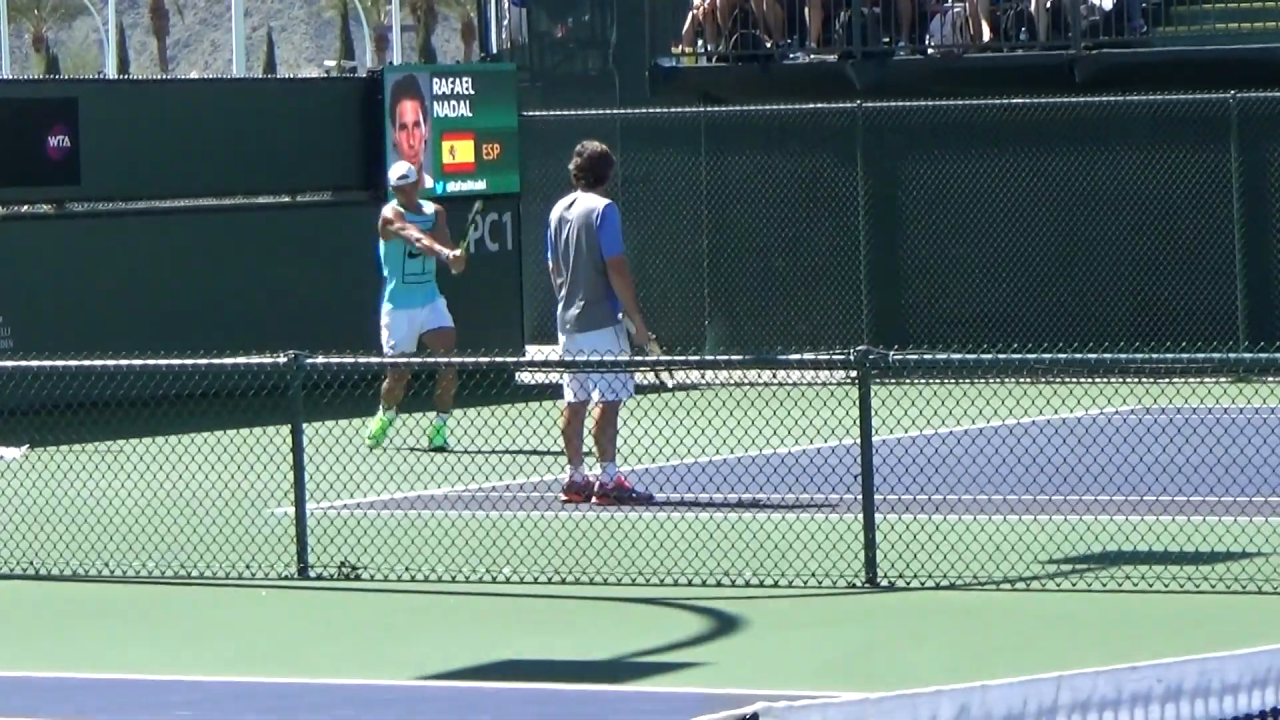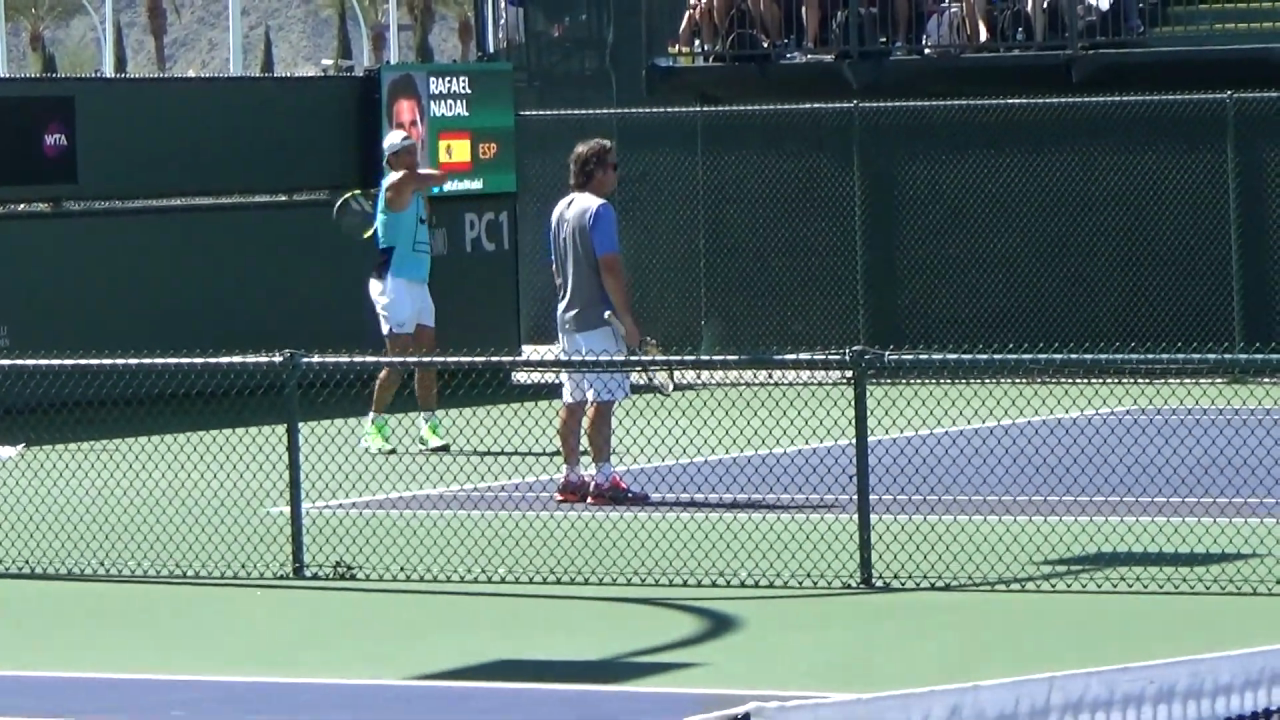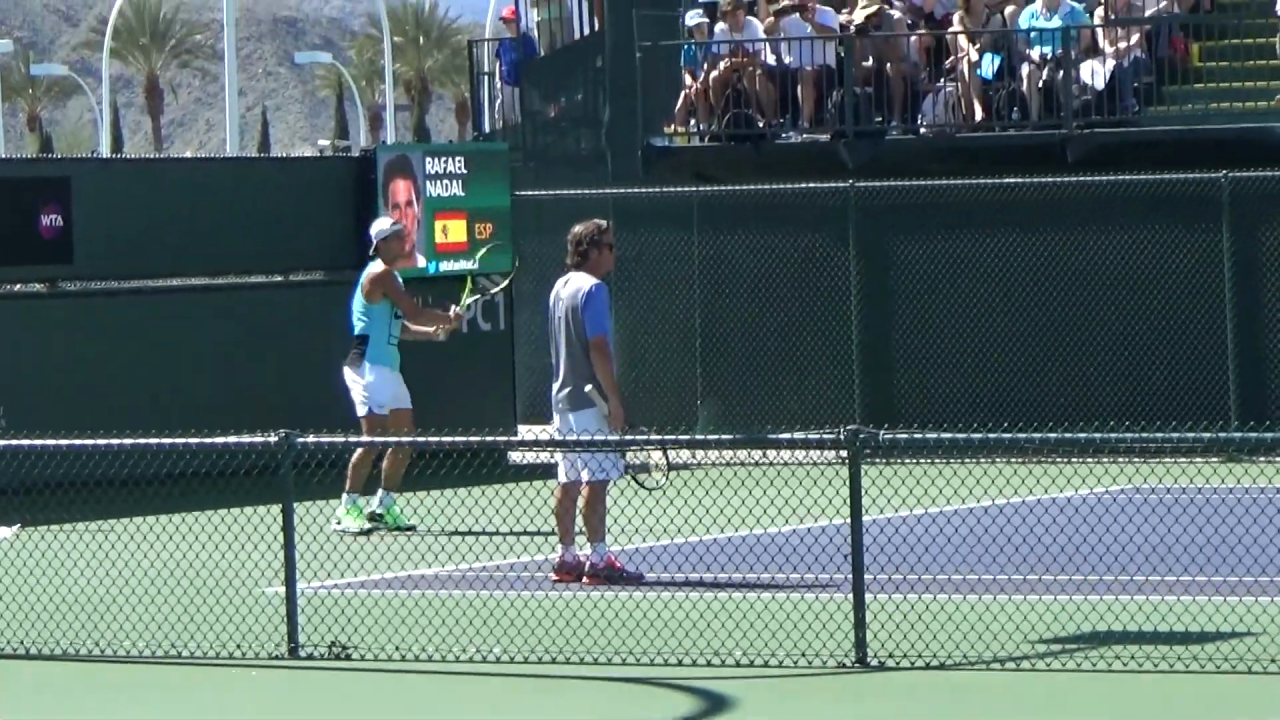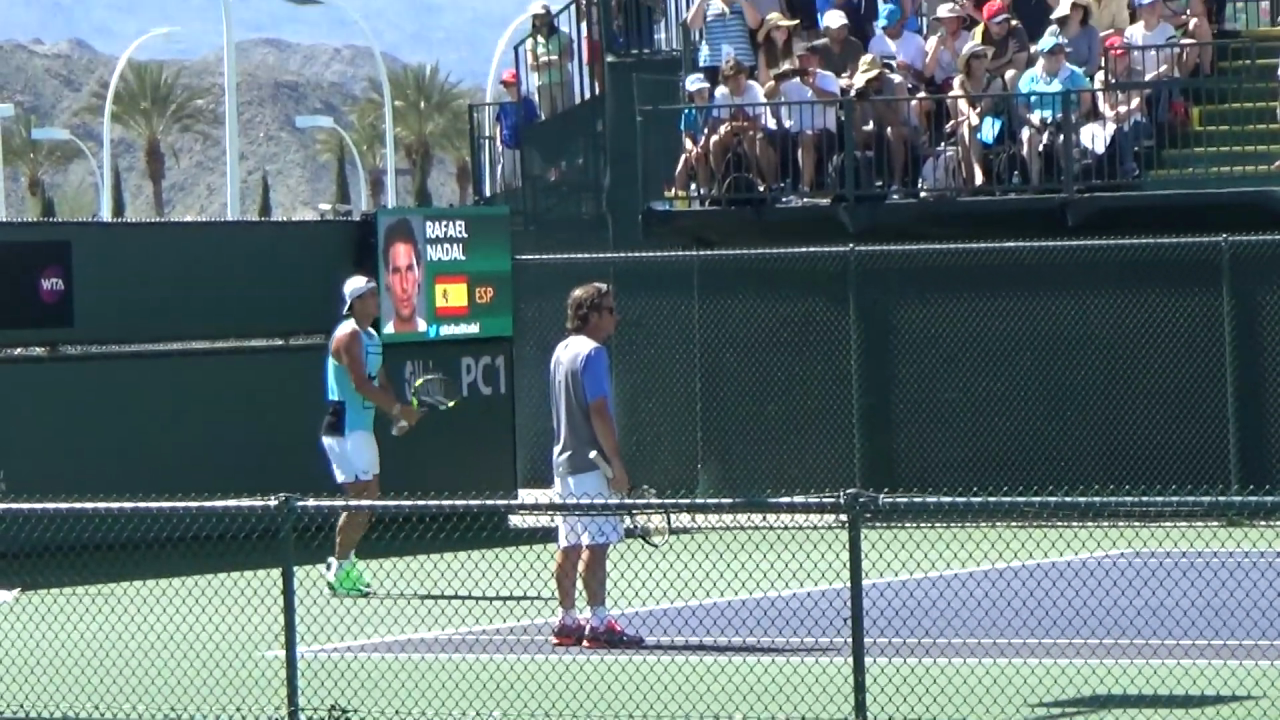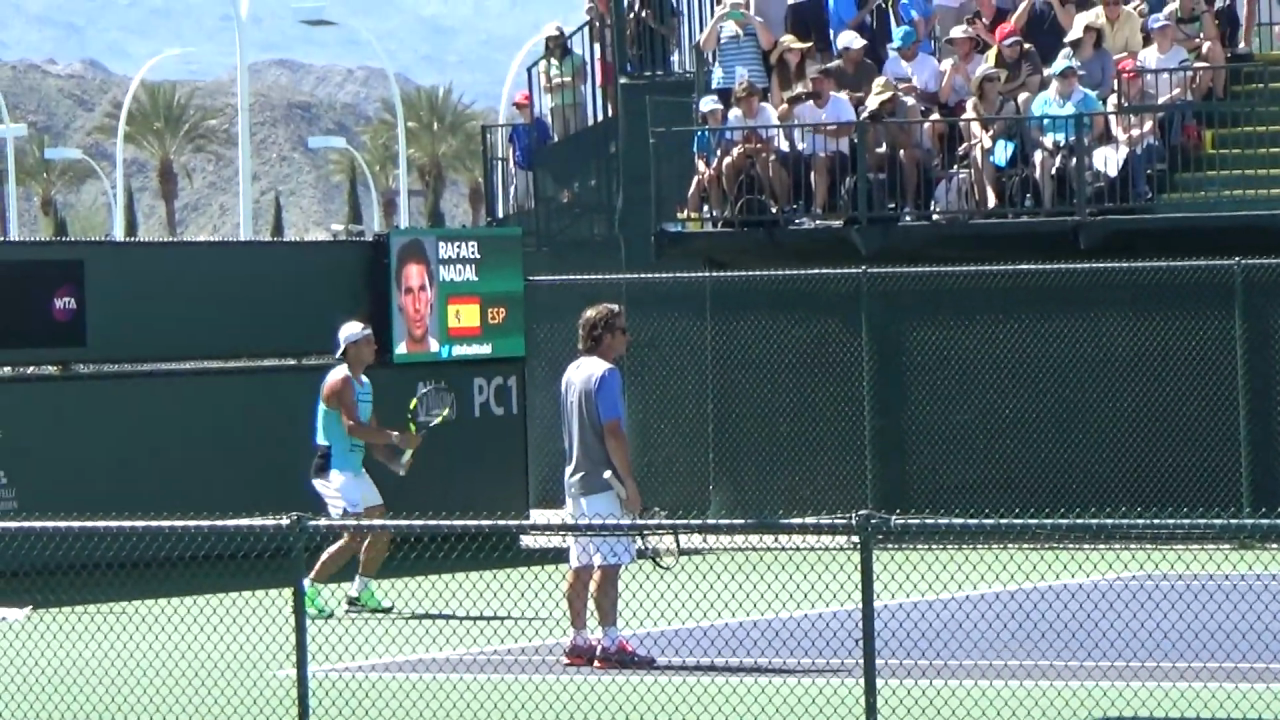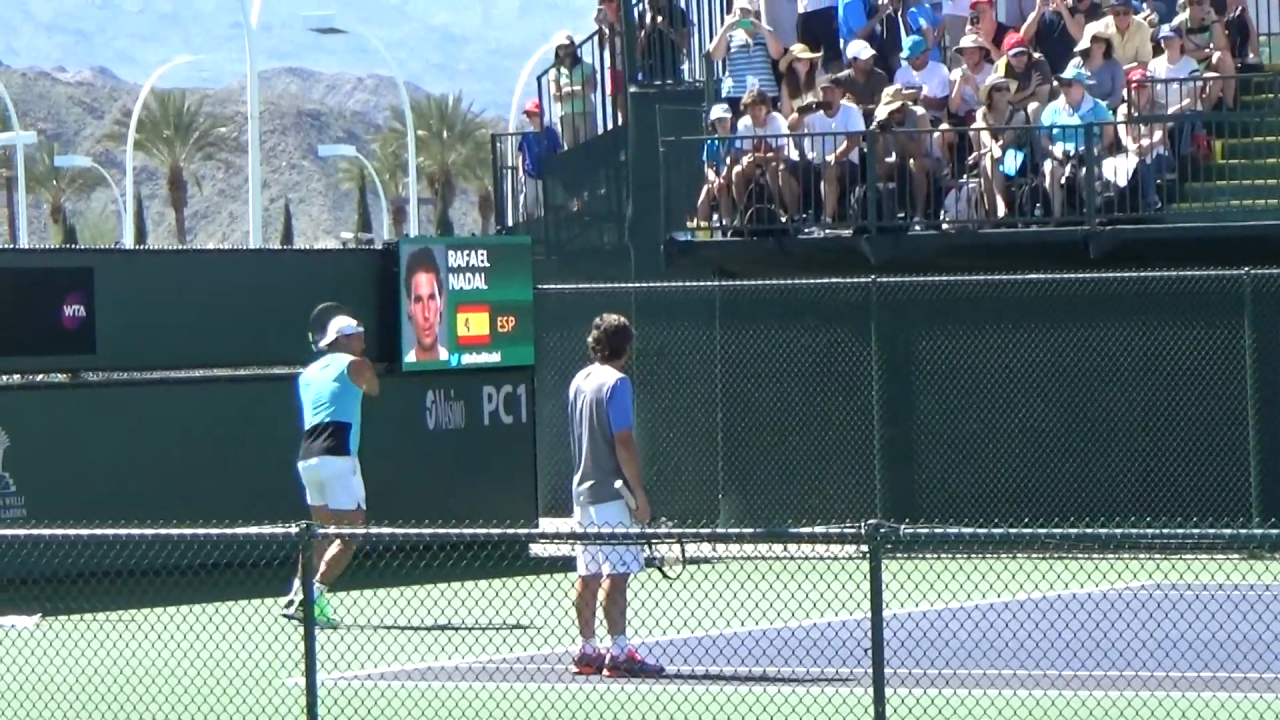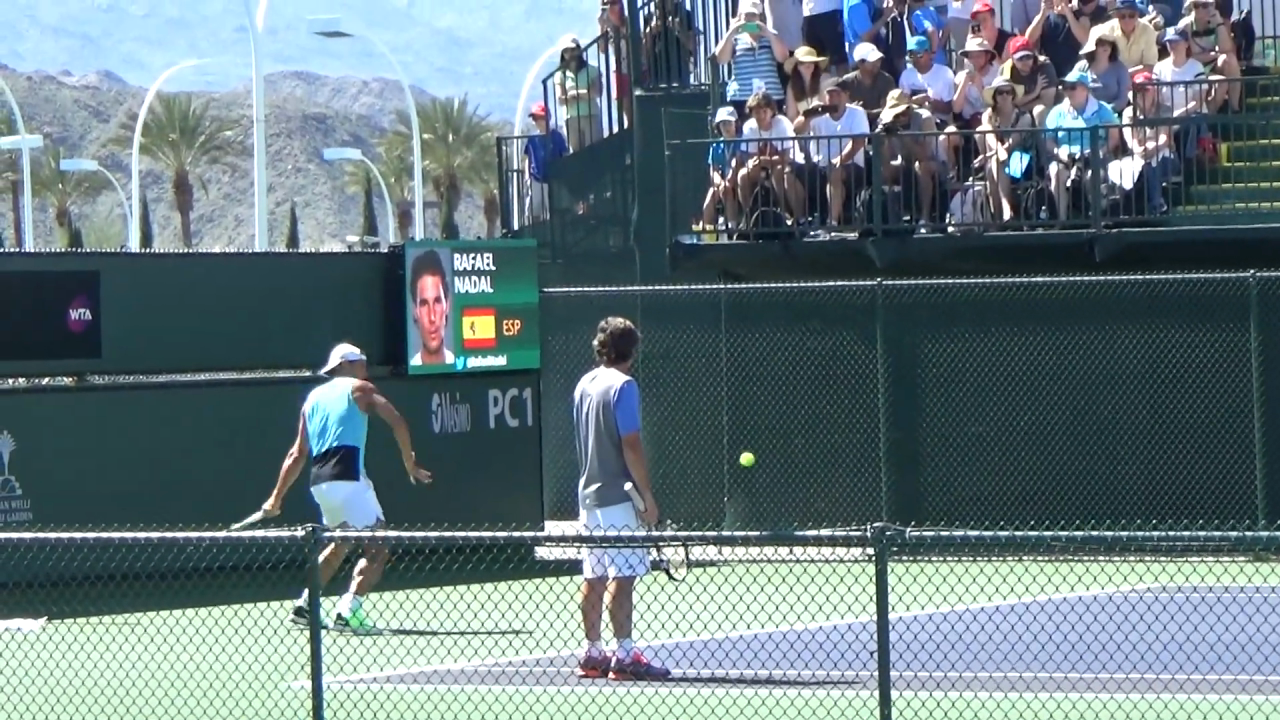
dt=0.4s
person 1, frame 1
left shoulder: (558, 210)
right shoulder: (604, 209)
right elbow: (616, 269)
right wrist: (636, 317)
left hip: (569, 321)
right hip: (601, 322)
left knee: (574, 402)
right knee: (608, 400)
left ankle: (576, 479)
right ankle: (608, 482)
person 1, frame 2
left shoulder: (561, 209)
right shoulder: (599, 209)
right elbow: (609, 269)
right wrist: (628, 319)
left hip: (568, 319)
right hip: (598, 322)
left knee: (572, 401)
right knee: (602, 401)
left ankle: (571, 479)
right ankle: (603, 481)
person 1, frame 3
left shoulder: (560, 287)
right shoulder: (593, 289)
right elbow: (598, 350)
right wrist: (614, 400)
left hip: (564, 398)
right hip: (590, 402)
left knee: (568, 481)
right knee: (596, 480)
left ankle: (567, 559)
right ankle: (598, 561)
person 1, frame 4
left shoulder: (561, 351)
right shoulder: (592, 353)
right elbow: (599, 413)
right wrist: (617, 463)
left hip: (565, 461)
right hip: (591, 465)
left knee: (569, 545)
right knee: (596, 544)
left ankle: (568, 622)
right ankle: (599, 625)
person 1, frame 5
left shoulder: (572, 372)
right shoulder: (606, 373)
right elbow: (613, 434)
right wrist: (630, 483)
left hip: (577, 481)
right hip: (603, 485)
left knee: (580, 565)
right knee: (608, 565)
left ankle: (579, 642)
right ankle: (610, 645)
person 1, frame 6
left shoulder: (579, 381)
right shoulder: (616, 382)
right elbow: (623, 443)
right wrist: (639, 492)
left hip: (584, 489)
right hip: (611, 493)
left knee: (588, 574)
right knee: (617, 574)
left ankle: (587, 651)
right ankle: (619, 654)
person 1, frame 7
left shoulder: (584, 384)
right shoulder: (623, 385)
right elbow: (631, 445)
right wrist: (647, 495)
left hip: (590, 492)
right hip: (618, 496)
left knee: (594, 577)
right knee: (623, 577)
left ankle: (593, 654)
right ankle: (625, 657)
person 2, frame 1
left shoulder: (434, 212)
right shoulder: (390, 215)
left elbow: (444, 242)
right elbow: (417, 237)
left wrist: (454, 255)
right wrist: (444, 252)
left hip: (430, 301)
right hip: (398, 305)
right knee: (398, 375)
left ankle: (439, 428)
right ankle: (386, 415)
person 2, frame 2
left shoulder: (413, 186)
right shoulder: (400, 181)
right elbow: (438, 177)
right wrist: (423, 173)
left hip: (416, 284)
right hip: (394, 283)
left knee: (428, 357)
right knee: (399, 358)
left ankle: (430, 427)
right ankle: (374, 427)
person 2, frame 3
left shoulder: (386, 275)
right shoulder: (381, 274)
left elbow: (398, 326)
right elbow: (416, 312)
left wrist: (434, 331)
right wrist: (448, 317)
left hip: (387, 368)
right hip: (368, 367)
left knee: (404, 439)
right knee: (374, 438)
left ankle: (383, 507)
right ankle: (347, 510)
person 2, frame 4
left shoulder: (372, 337)
right shoulder: (348, 335)
left elbow: (380, 383)
right elbow: (361, 385)
left wrist: (396, 414)
right wrist: (397, 408)
left hip: (362, 429)
right hip: (344, 430)
left knee: (368, 500)
right knee: (358, 502)
left ankle: (342, 563)
right ankle: (339, 572)
person 2, frame 5
left shoulder: (363, 383)
right shoulder: (340, 381)
left elbow: (372, 430)
right elbow: (353, 428)
left wrist: (393, 460)
right wrist: (397, 438)
left hip: (354, 469)
right hip: (334, 470)
left knee: (380, 529)
right knee: (355, 535)
left ankle: (361, 592)
right ankle: (308, 590)
person 2, frame 6
left shoulder: (309, 372)
right shoulder: (356, 364)
right elbow: (373, 388)
left hip: (309, 457)
right hip: (336, 457)
left knee: (323, 528)
left ankle: (299, 597)
right ankle: (314, 596)
person 2, frame 7
left shoulder: (313, 398)
right shoulder: (361, 389)
left elbow: (296, 455)
right elbow: (397, 423)
left wrist: (276, 497)
right wrist: (411, 463)
left hip: (320, 482)
right hip: (346, 479)
left knee: (341, 543)
right knee: (376, 548)
left ankle: (306, 603)
right ankle: (349, 609)
